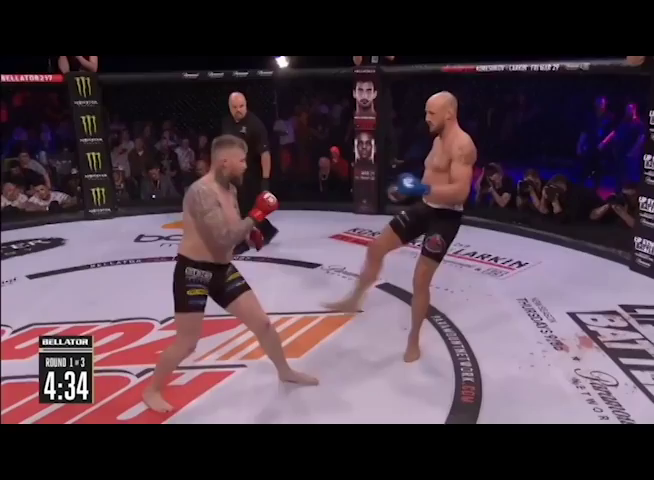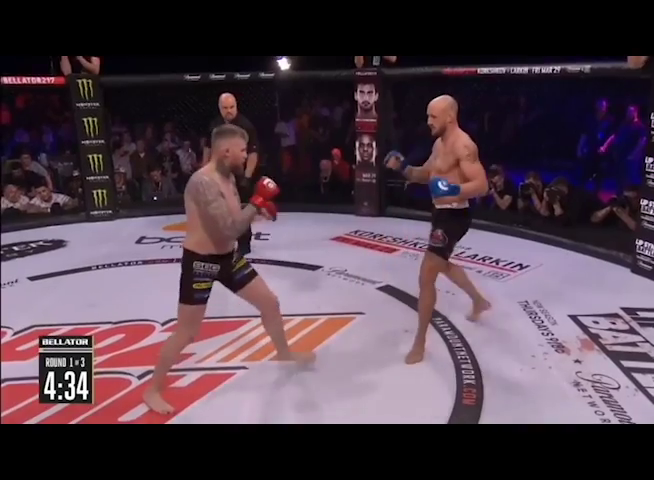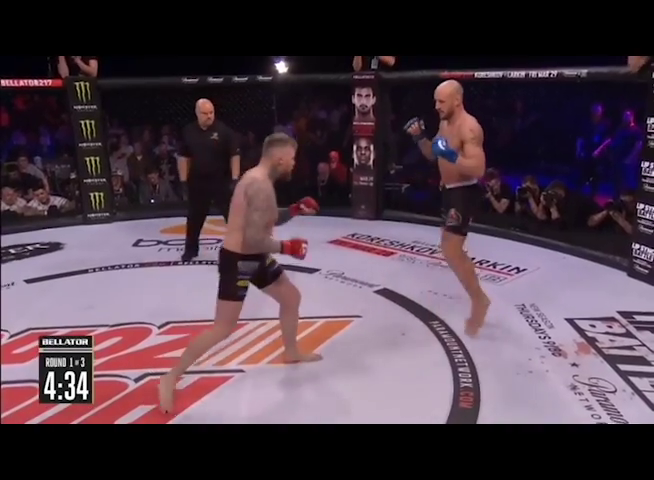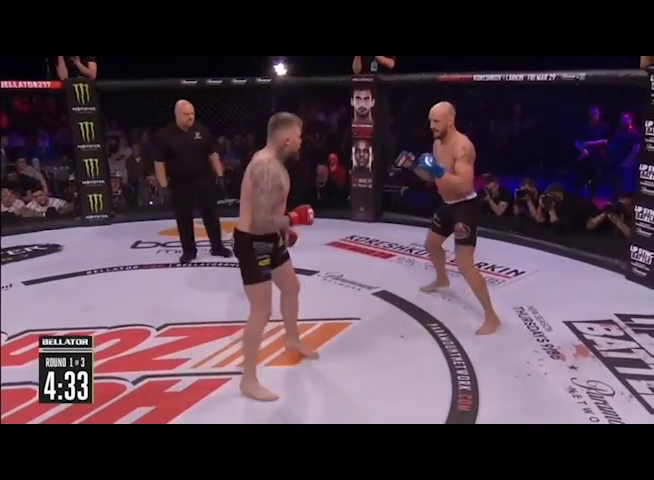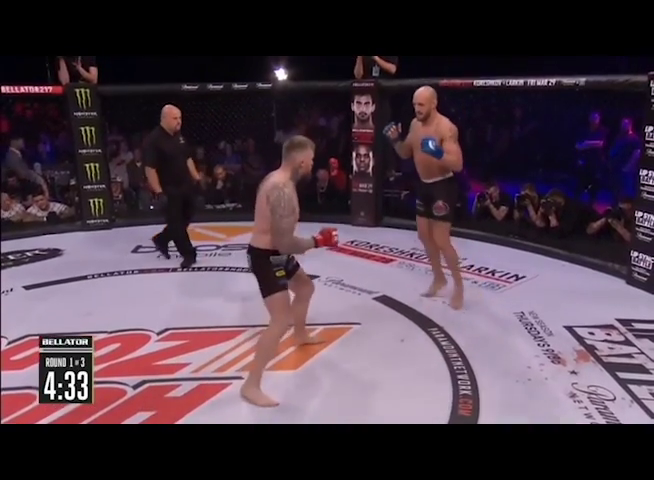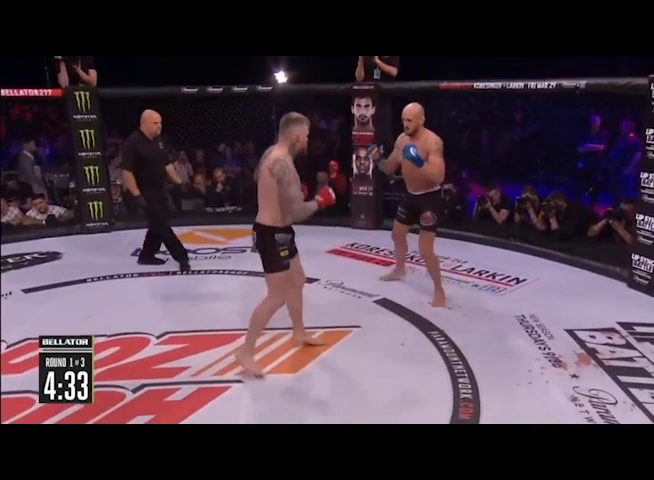
dt=0.3s
person 1, frame 1
left shoulder: (230, 189)
right shoulder: (201, 192)
right elbow: (223, 238)
left wrist: (250, 232)
right wrist: (256, 216)
left hip: (223, 269)
right hip: (193, 272)
left knee: (262, 324)
right knee: (187, 343)
left ankle: (286, 372)
right ankle: (152, 390)
person 1, frame 2
left shoulder: (228, 177)
right shoulder: (203, 182)
right elbow: (228, 228)
left wrist: (258, 208)
right wrist: (257, 201)
left hip: (229, 258)
right hip: (200, 263)
left knee: (270, 303)
right knee: (187, 333)
left ankle: (285, 353)
right ankle: (153, 390)
person 1, frame 3
left shoulder: (260, 180)
right shoulder: (260, 187)
right elbow: (253, 240)
left wrist: (294, 210)
right wrist: (285, 247)
left hip: (256, 258)
right hip: (237, 261)
left knee: (292, 297)
right knee: (222, 329)
left ankle: (292, 352)
right ankle: (170, 381)
person 1, frame 4
left shoulder: (271, 161)
right shoulder: (267, 169)
right elbow: (262, 222)
left wrist: (285, 227)
right wrist: (293, 220)
left hip: (269, 239)
right hip: (252, 242)
left knee: (292, 287)
right knee: (262, 312)
left ankle: (293, 341)
right ankle: (248, 379)
person 1, frame 5
left shoulder: (277, 179)
right shoulder: (283, 191)
right elbow: (285, 244)
left wrist: (296, 241)
right wrist: (317, 241)
left hip: (274, 253)
right hip: (267, 257)
left knee: (306, 288)
right knee: (280, 321)
left ankle: (300, 335)
right ankle: (251, 386)
person 1, frame 6
left shoulder: (271, 154)
right shoulder: (283, 164)
left elbow: (259, 180)
right elbow: (296, 213)
left wrist: (296, 190)
right wrist: (320, 201)
left hip: (278, 231)
right hip: (272, 234)
left knee: (297, 281)
right knee: (277, 297)
left ankle: (299, 333)
right ankle: (246, 352)
person 2, frame 1
left shoulder: (461, 146)
right shoulder: (440, 140)
left elbow: (460, 191)
left wrist: (423, 189)
right wrist: (406, 187)
left hip: (445, 218)
right hip: (422, 209)
left knee: (420, 281)
right knee: (376, 247)
left ankle: (414, 340)
right ankle: (354, 300)
person 2, frame 2
left shoulder: (462, 145)
right shoulder: (439, 142)
left elbow: (481, 186)
right elbow: (425, 174)
left wrist: (454, 190)
right wrist: (403, 167)
left hip: (455, 216)
right hip: (441, 212)
left knee: (426, 278)
right knee: (442, 265)
left ankle: (420, 343)
right ankle: (479, 301)
person 2, frame 3
left shoulder: (469, 128)
right shoulder: (444, 124)
left elbow: (478, 170)
right elbow: (431, 155)
left wrist: (452, 156)
right wrist: (420, 137)
left hip: (465, 193)
right hip: (451, 191)
left knee: (451, 255)
right knee: (455, 251)
left ankle: (478, 305)
right ankle: (478, 298)
person 2, frame 4
left shoulder: (462, 146)
right shoulder: (438, 143)
left elbow: (464, 185)
right elbow: (431, 176)
left wrist: (440, 172)
right wrist: (414, 165)
left hip: (465, 207)
right hip: (447, 205)
left knee: (465, 265)
right knee: (431, 246)
left ankle: (491, 317)
right ankle: (442, 280)
person 2, frame 5
left shoulder: (446, 128)
right shoulder: (415, 124)
left elbow: (458, 165)
right elbow: (405, 154)
left wrist: (440, 154)
right wrist: (395, 140)
left hip: (443, 185)
right hip: (424, 185)
left knee: (441, 240)
right knee: (425, 236)
left ankle: (458, 286)
right ankle: (439, 279)
person 2, frame 6
left shoulder: (433, 142)
right shoulder: (402, 139)
left elbow: (439, 177)
right elbow: (390, 169)
left wrist: (420, 163)
right wrist: (380, 160)
left hip: (429, 198)
right hip: (410, 195)
left knee: (425, 250)
right knee: (397, 234)
left ankle: (439, 291)
right ankle: (399, 270)
person 3, frame 1
left shoulder: (255, 124)
right shoulder: (227, 122)
left elbow: (265, 153)
left wrist: (265, 178)
left hip: (250, 174)
left knee: (245, 208)
right knee: (242, 207)
right ankle: (267, 230)
person 3, frame 2
left shoulder: (245, 125)
right shoulder: (215, 124)
left elbow: (252, 153)
right elbow: (208, 149)
left wrist: (247, 176)
left hip: (239, 175)
left ankle: (244, 244)
person 3, frame 3
left shoulder: (224, 131)
right shoulder: (189, 132)
left elbow: (235, 156)
right elbow: (184, 157)
left wrist: (235, 179)
right wrist: (184, 179)
left hip: (221, 181)
right hip: (198, 181)
left knee: (231, 215)
right knee: (194, 216)
right ankle: (191, 249)
person 3, frame 4
left shoulder: (201, 130)
right shoulder: (165, 135)
left elbow: (212, 154)
right elbow: (159, 162)
left wrist: (219, 175)
right wrist: (164, 185)
left hip: (203, 180)
right hip: (180, 183)
left knee: (211, 214)
right knee: (183, 218)
left ankle: (217, 247)
right ankle: (189, 250)
person 3, frame 5
left shoulder: (178, 136)
right shoulder: (154, 139)
left elbow: (187, 159)
right elbow: (149, 169)
left wrist: (197, 179)
right wrist: (158, 192)
left hip: (184, 185)
right hip: (167, 189)
left knee: (185, 218)
right knee: (176, 222)
left ankle: (162, 239)
right ankle: (189, 254)
person 3, frame 6
left shoulder: (157, 141)
right shoulder: (133, 143)
left elbow: (167, 164)
right elbow: (127, 172)
left wrist: (178, 182)
right wrist: (137, 195)
left hip: (159, 190)
right hip: (146, 193)
left knee: (157, 225)
right knee: (161, 225)
left ankle: (147, 255)
right ankle: (181, 256)
